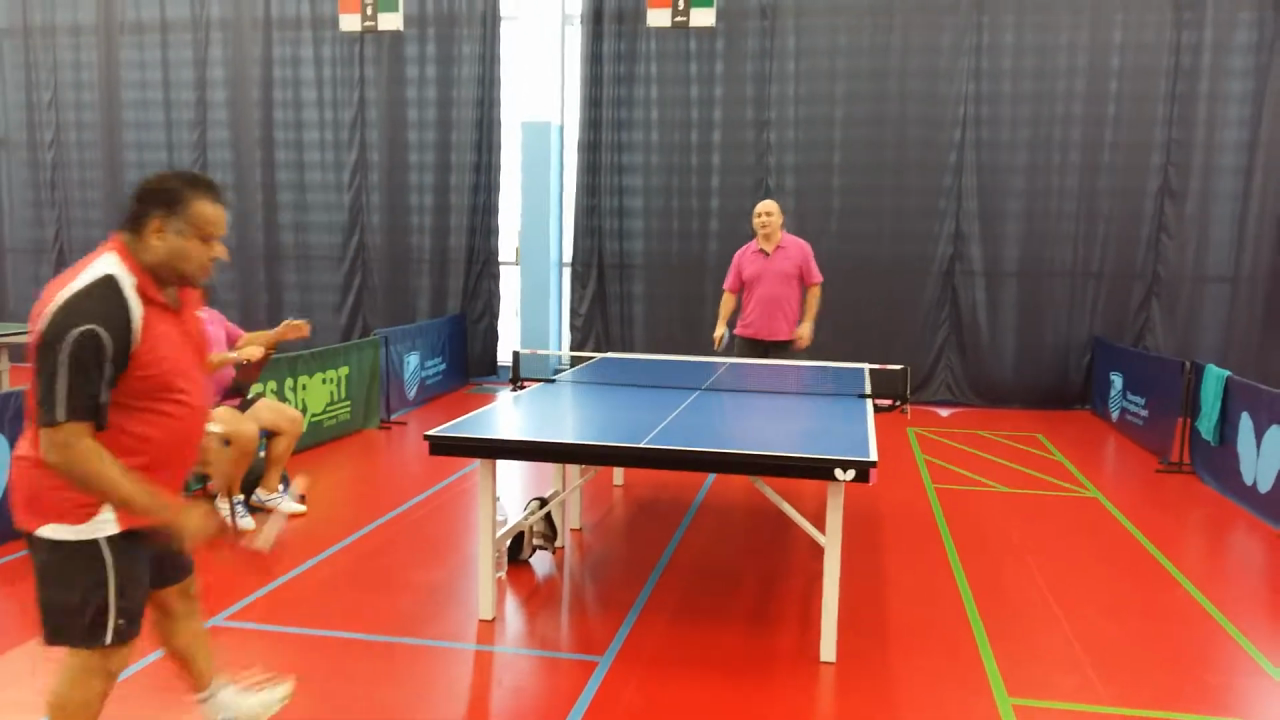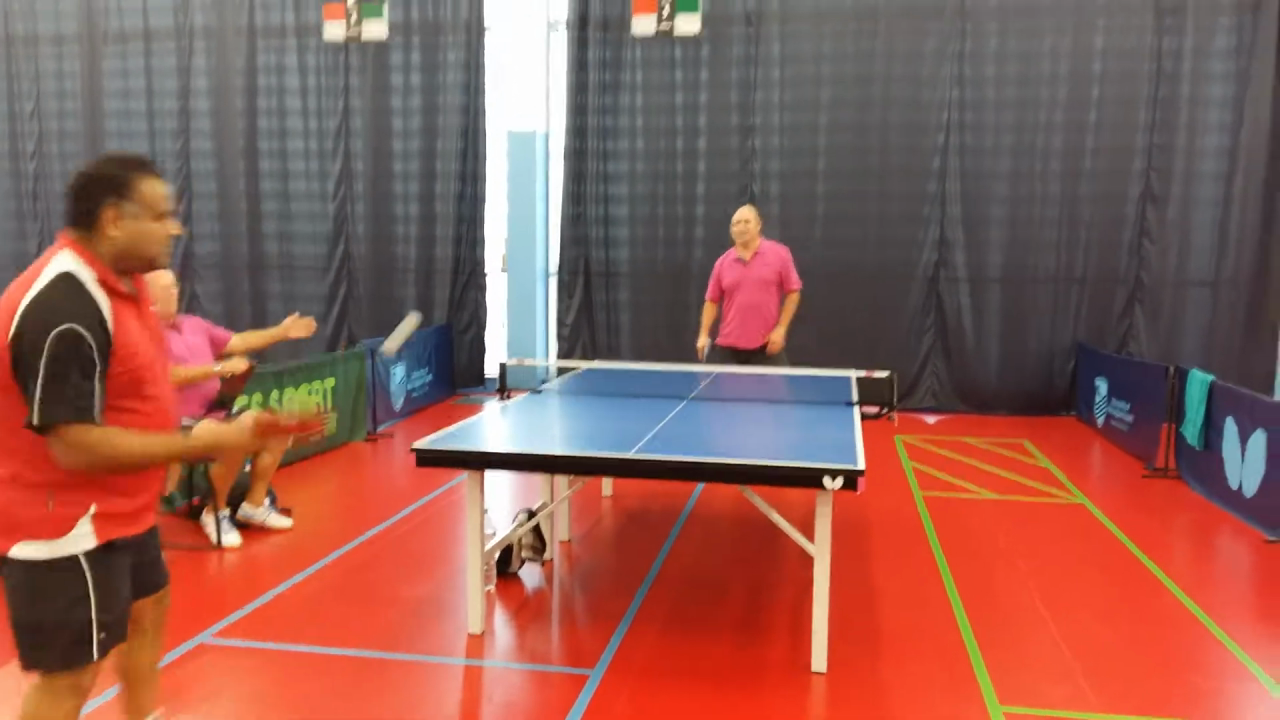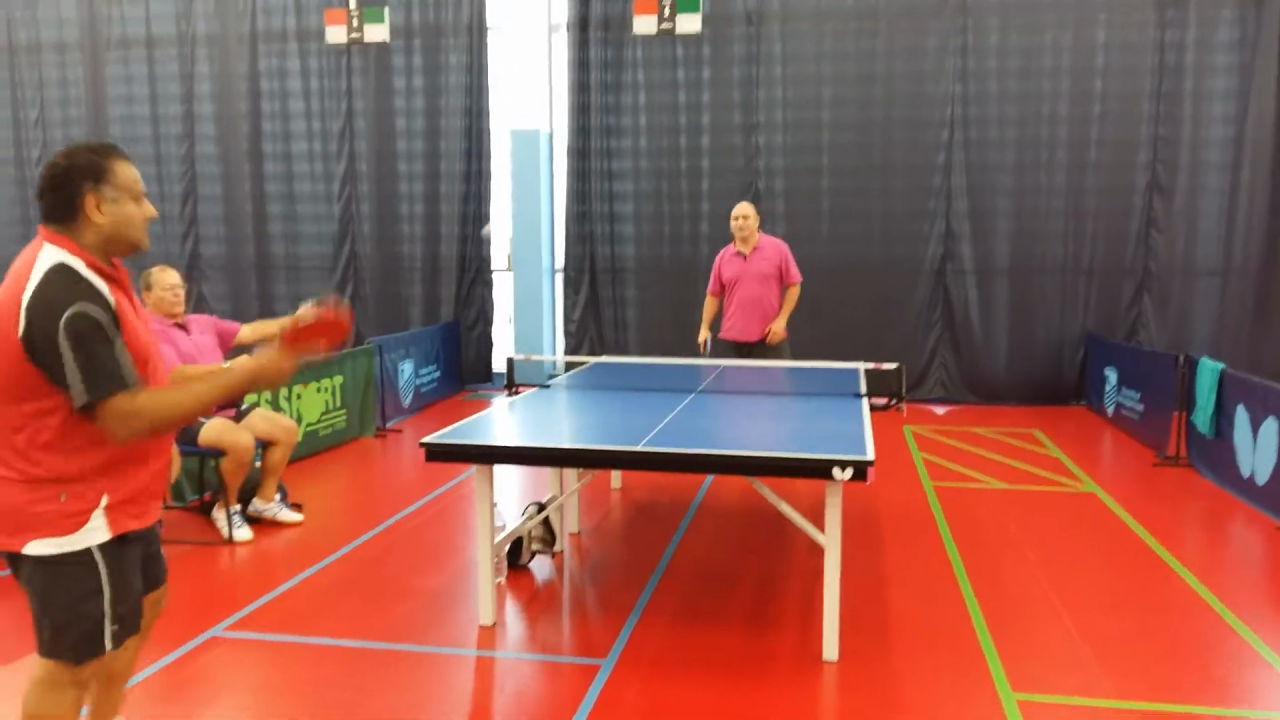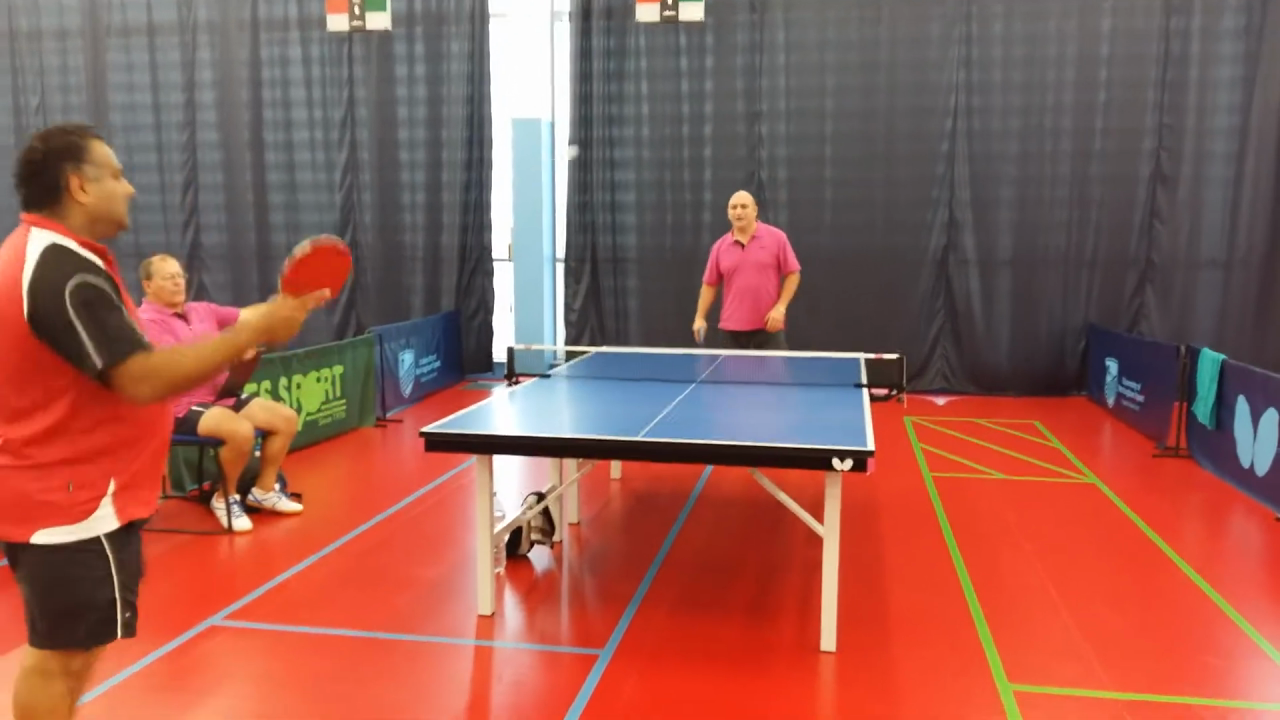
dt=0.1s
person 1, frame 1
left shoulder: (169, 286)
right shoulder: (96, 313)
right elbow: (63, 444)
left wrist: (197, 432)
right wrist: (171, 513)
left hip: (136, 496)
right hip: (87, 508)
left knee: (174, 594)
right knee: (98, 652)
person 1, frame 2
left shoulder: (114, 282)
right shoulder: (65, 311)
right elbow: (75, 446)
left wrist: (183, 440)
right wrist: (208, 445)
left hip: (110, 508)
right hip: (65, 523)
left knee: (147, 609)
right knee: (68, 672)
person 1, frame 3
left shoulder: (72, 273)
right shoulder: (65, 298)
right elbow: (124, 420)
right wrist: (245, 377)
left hip: (93, 502)
right hip: (68, 514)
left knee: (141, 607)
right knee: (76, 660)
person 1, frame 4
left shoulder: (53, 254)
right shoulder: (66, 275)
right elbow: (143, 381)
right wrist: (258, 329)
left hip: (86, 488)
right hip: (70, 501)
left knee: (75, 637)
right knee: (65, 649)
person 2, frame 1
left shoulder: (209, 316)
left elbow: (242, 341)
left wrist: (277, 335)
right wrist: (235, 356)
left hip: (228, 395)
left knee: (291, 420)
right knee: (246, 432)
left ankle: (268, 491)
right ankle: (229, 498)
person 2, frame 2
left shoulder: (193, 325)
left elbow: (238, 343)
right elbow: (170, 377)
left wrist: (281, 332)
right wrist: (220, 368)
left hip: (213, 412)
right hip: (178, 422)
left knee: (278, 433)
left ankle: (253, 505)
right ankle: (216, 512)
person 2, frame 3
left shoulder: (202, 323)
right shoulder: (148, 332)
left elbow: (248, 332)
right elbow: (178, 376)
left wrist: (292, 320)
right wrist: (229, 366)
left hip: (223, 408)
right hip: (186, 421)
left knee: (287, 429)
right knee: (242, 442)
left ankle: (265, 500)
right ankle: (227, 507)
person 2, frame 4
left shoulder: (203, 311)
right shoulder: (147, 322)
left elbow: (249, 315)
left hip: (222, 397)
right hip: (184, 409)
left knee: (286, 418)
right knee: (242, 431)
left ankle: (264, 490)
right ankle: (225, 497)
person 3, frame 1
left shoulder: (801, 248)
right shoulder: (742, 254)
left elbow: (813, 287)
right elbow: (731, 291)
left wrist: (807, 323)
right wrist: (721, 323)
left hip: (787, 338)
right hip: (748, 336)
person 3, frame 2
left shoulder: (779, 255)
right shoulder: (722, 263)
left elbow: (792, 293)
right elbow: (712, 301)
left wrist: (780, 329)
right wrist: (704, 334)
left hip: (767, 344)
right hip: (729, 345)
person 3, frame 3
left shoulder: (778, 249)
right shoulder: (722, 257)
left elbow: (794, 286)
right elbow: (713, 294)
left wrist: (781, 320)
right wrist: (705, 327)
left hip: (770, 337)
right hip: (732, 338)
person 3, frame 4
left shoulder: (776, 238)
right shoulder: (720, 246)
left elbow: (792, 274)
right elbow: (710, 284)
left wrist: (780, 308)
right wrist: (700, 316)
left hip: (768, 326)
right hip: (731, 328)
